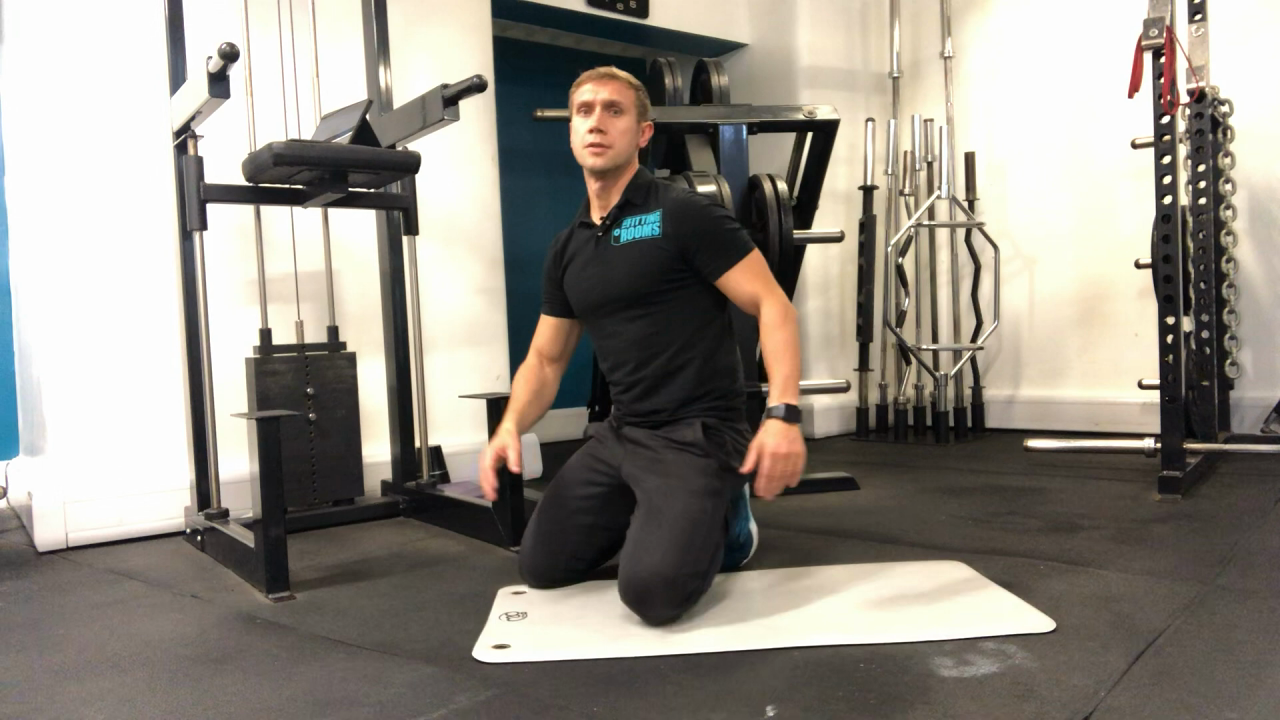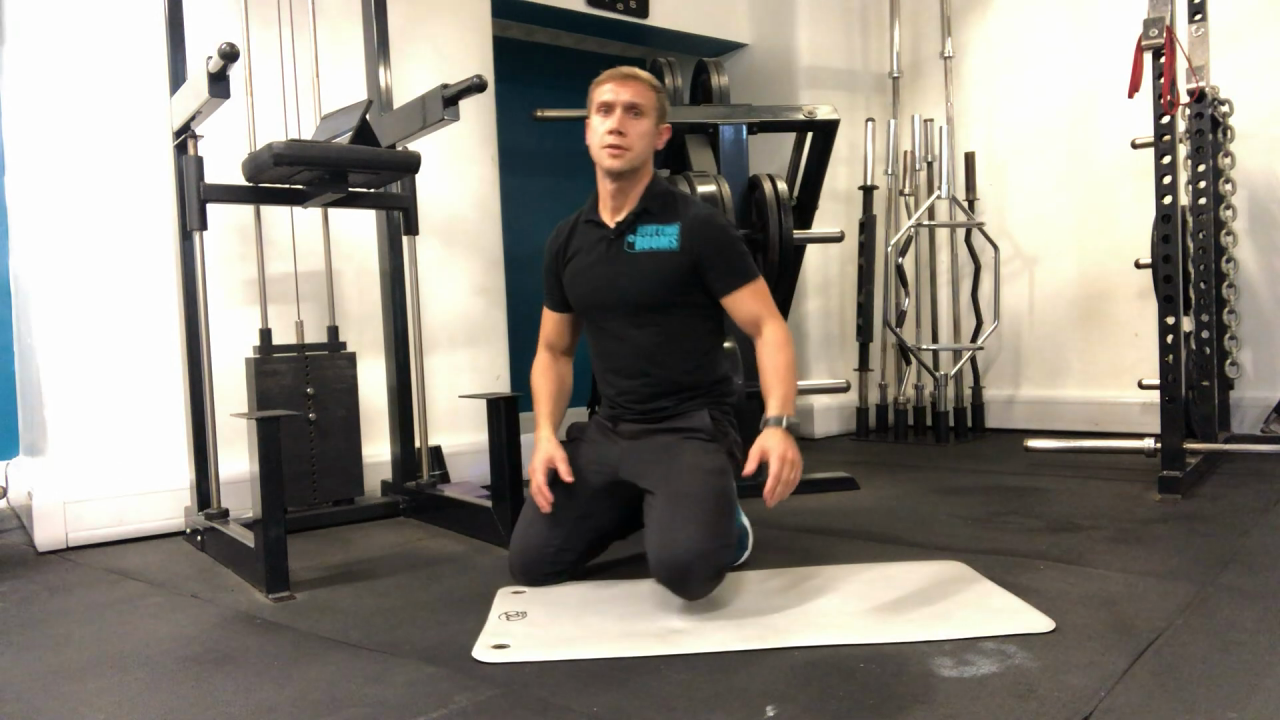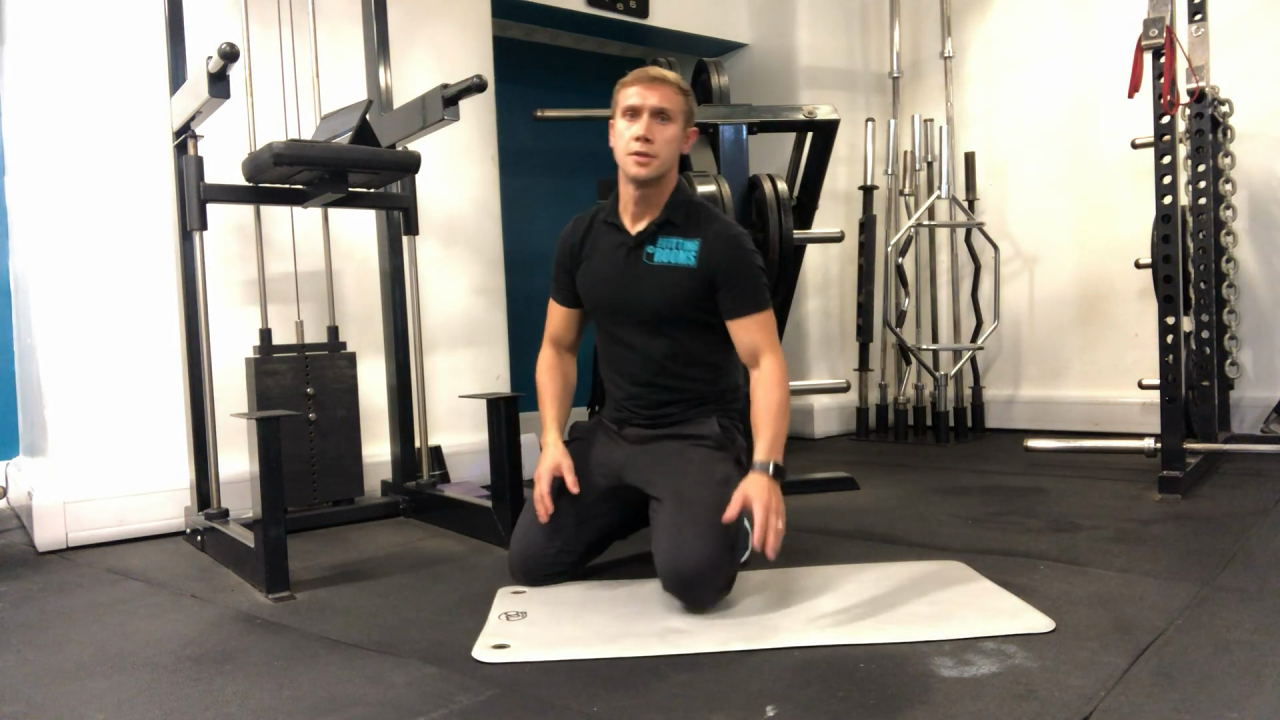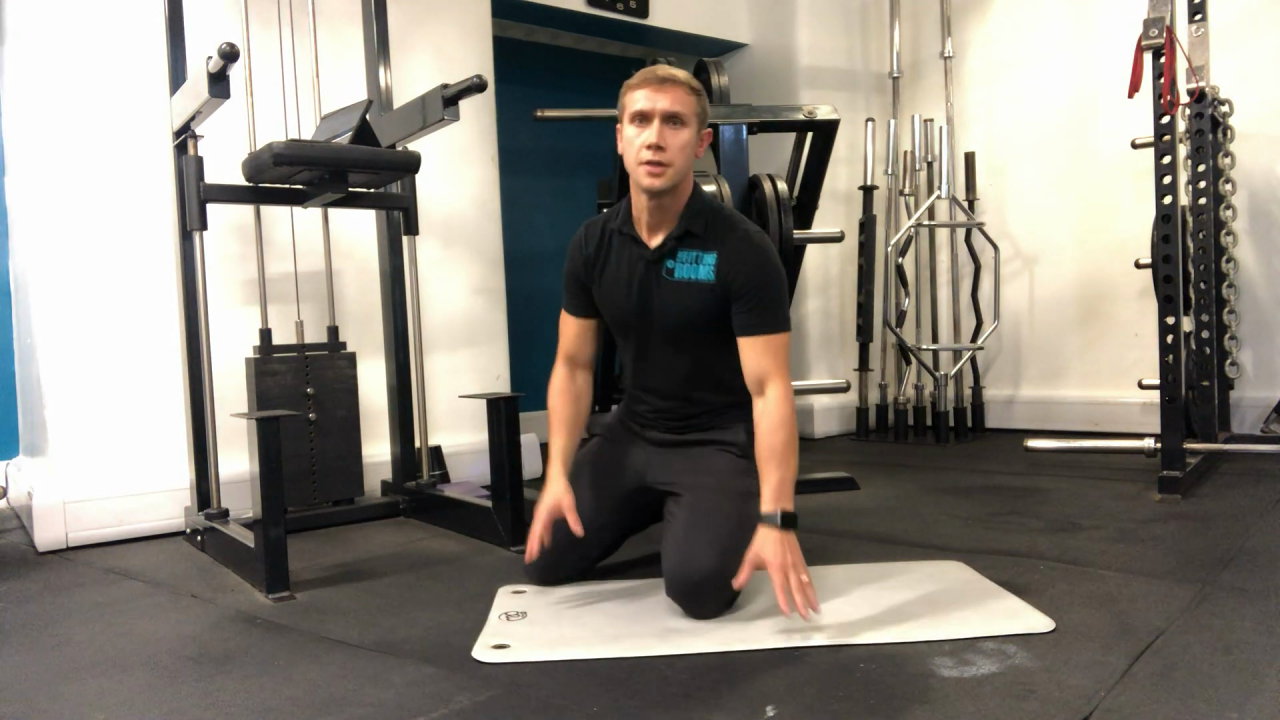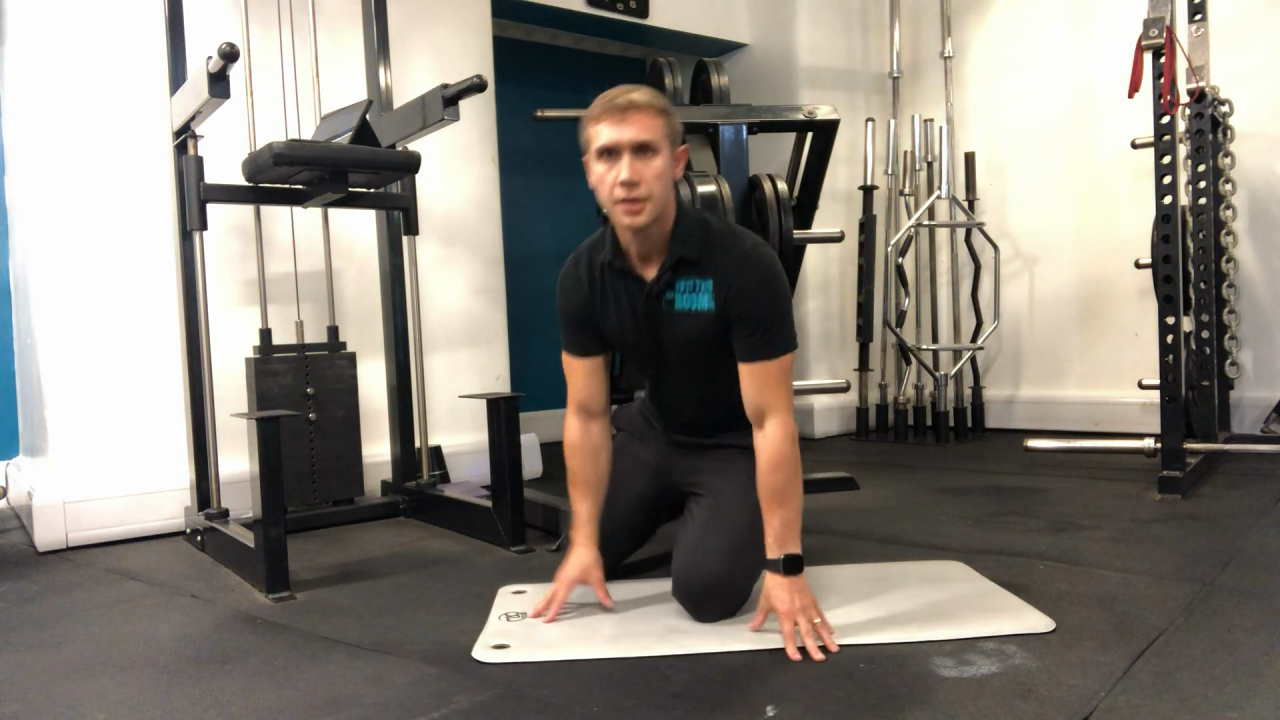
dt=0.2s
person 1, frame 1
left shoulder: (683, 214)
right shoulder: (568, 247)
left elbow: (773, 306)
right elbow: (546, 358)
left wrist: (782, 413)
right wrist: (508, 428)
left hip: (695, 435)
right hip: (622, 434)
left knee: (650, 592)
right knee: (540, 567)
left ankle: (722, 514)
right ankle: (650, 514)
person 1, frame 2
left shoulder: (697, 227)
right shoulder: (566, 242)
left elbow: (768, 329)
right elbow: (553, 352)
left wrist: (778, 426)
right wrist: (547, 435)
left hip: (688, 430)
right hip: (608, 432)
left knee: (686, 567)
right knee: (532, 562)
left ankle: (720, 511)
right ankle: (639, 509)
person 1, frame 3
left shoulder: (720, 241)
right shoulder: (579, 236)
left elbow: (763, 362)
right elbow: (559, 348)
left wrist: (765, 469)
right wrist: (552, 441)
left hip: (697, 435)
right hip: (612, 434)
left knee: (694, 577)
right knee: (530, 562)
left ankle: (717, 515)
right ankle: (641, 509)
person 1, frame 4
left shoulder: (743, 251)
right shoulder: (591, 245)
left elbow: (770, 390)
right elbow: (573, 367)
left wrist: (776, 519)
right wrist: (557, 476)
left hip: (719, 443)
right hip: (632, 435)
left knee: (699, 587)
right knee: (548, 562)
left ankle: (738, 515)
right ankle: (657, 508)
person 1, frame 5
left shoulder: (743, 264)
right shoulder: (580, 277)
left elbow: (773, 422)
right elbow: (587, 415)
left wrist: (784, 565)
right wrist: (583, 539)
left hip: (736, 445)
right hip: (654, 434)
left knee: (705, 590)
right knee: (587, 571)
left ankle: (739, 519)
right ankle: (682, 506)
